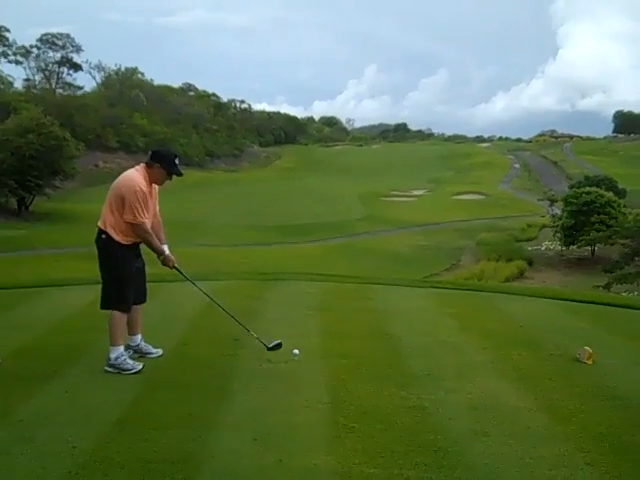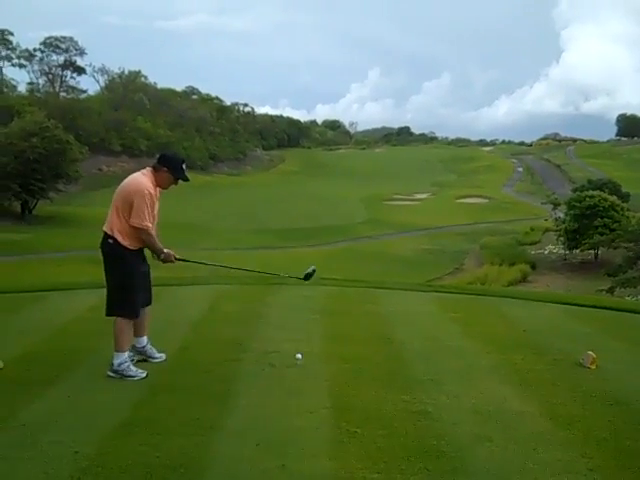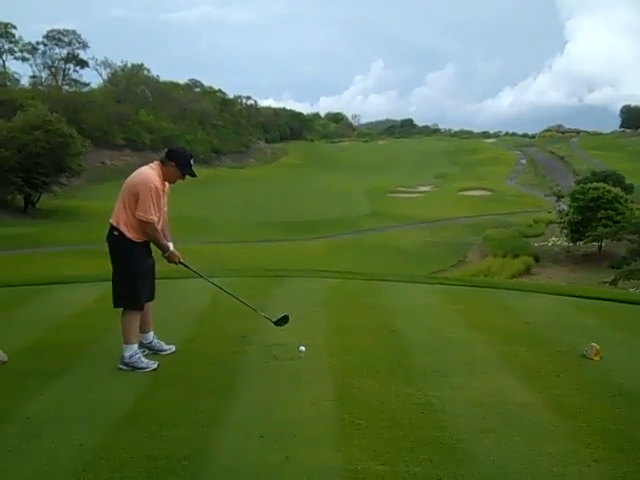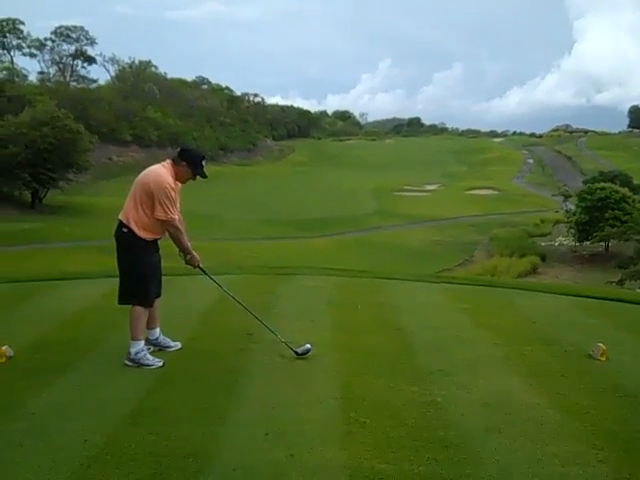
dt=1s
person 1, frame 1
left shoulder: (149, 182)
right shoulder: (135, 185)
left elbow: (155, 217)
right elbow: (140, 228)
left wrist: (164, 246)
right wrist: (161, 253)
left hip: (128, 243)
right hip: (114, 244)
left knee: (136, 297)
right knee: (120, 301)
left ankle: (135, 343)
right ankle: (115, 357)
person 1, frame 2
left shoulder: (149, 183)
right shoulder: (143, 188)
left elbow: (148, 225)
right elbow: (143, 230)
left wrist: (158, 249)
right wrist: (161, 252)
left hip: (131, 247)
right hip: (120, 248)
left knee: (142, 300)
right knee: (126, 306)
left ankle: (140, 346)
right ankle: (119, 362)
person 1, frame 3
left shoulder: (160, 179)
right shoulder: (150, 182)
left elbow: (161, 216)
right elbow: (149, 225)
left wrist: (169, 245)
right wrist: (166, 250)
left hip: (137, 240)
right hip: (126, 241)
left knee: (145, 294)
right knee: (133, 299)
left ankle: (147, 340)
right ankle: (130, 355)
person 1, frame 4
left shoulder: (170, 176)
right shoulder: (163, 181)
left elbow: (176, 216)
right elbow: (171, 225)
left wrist: (187, 246)
right wrist: (188, 253)
left hip: (145, 237)
right hip: (134, 238)
left knee: (152, 291)
right knee: (141, 295)
left ankle: (154, 337)
right ankle: (136, 351)
